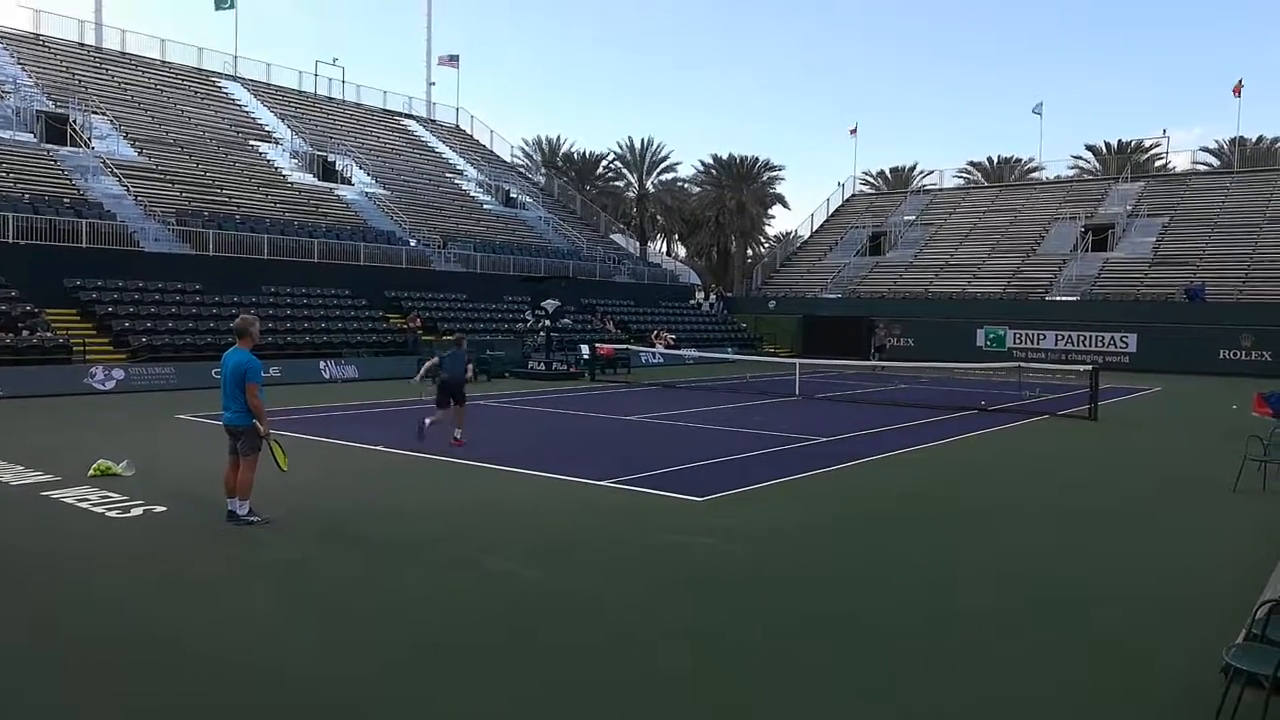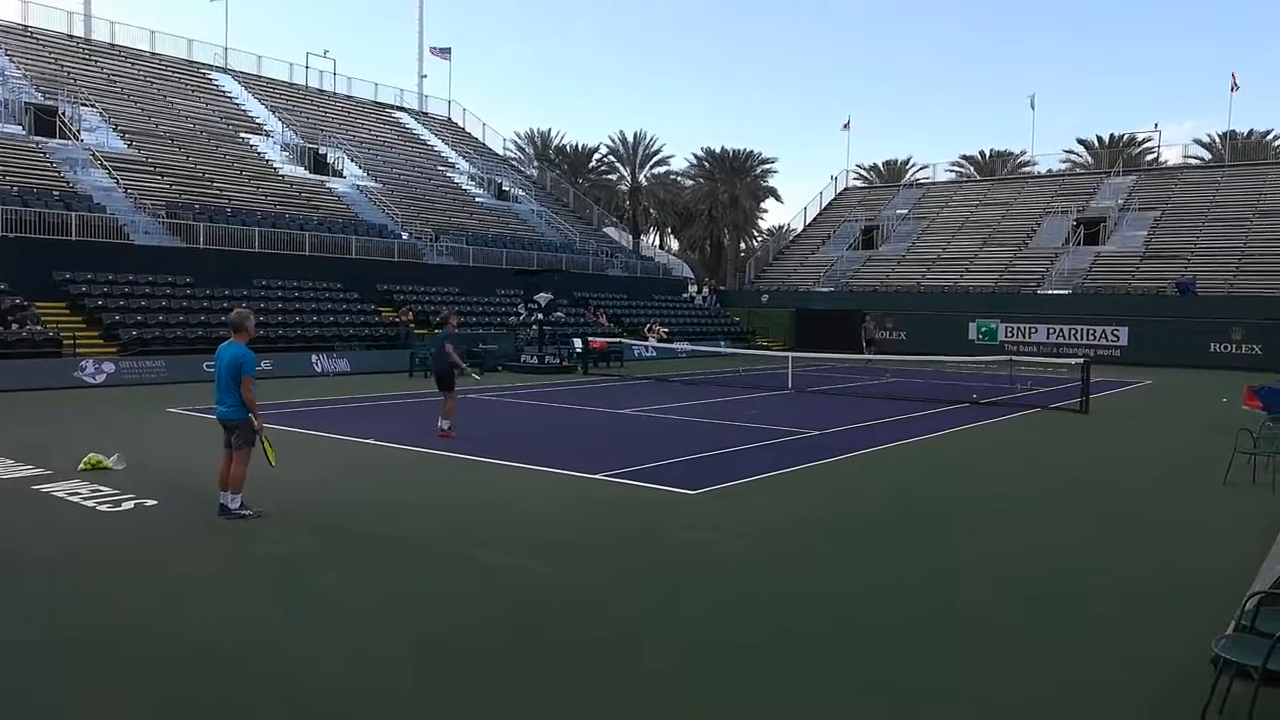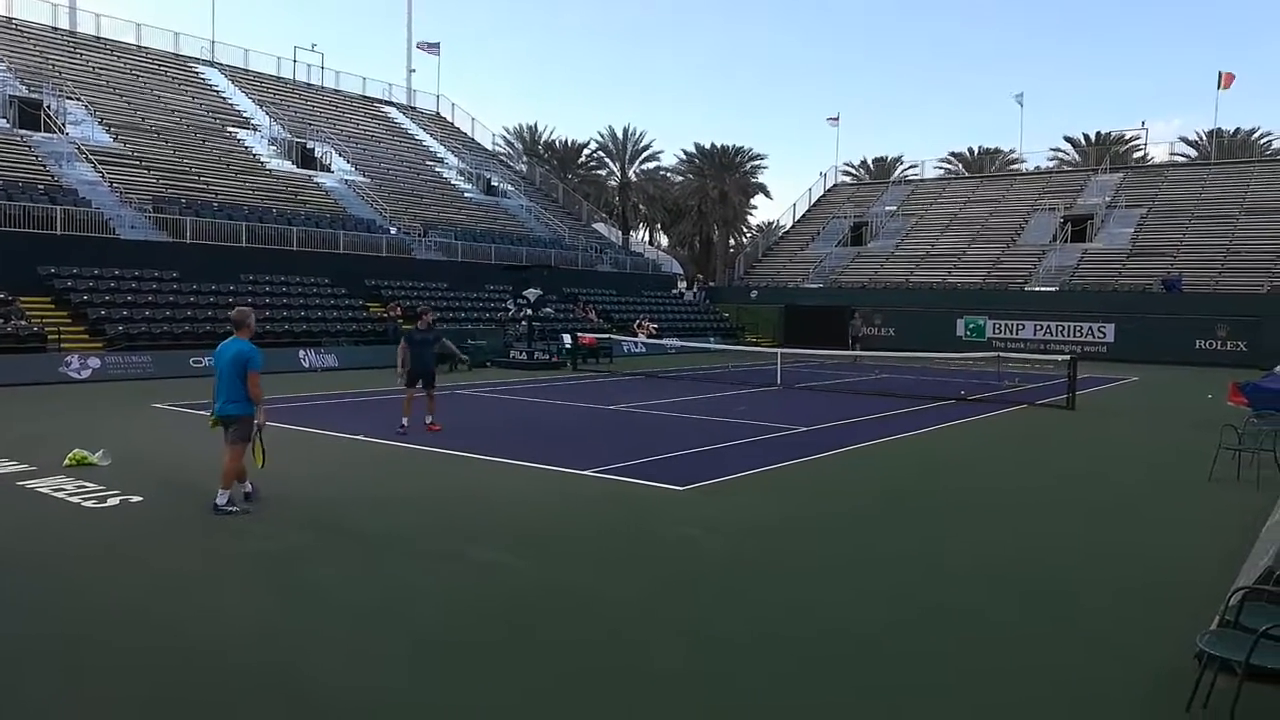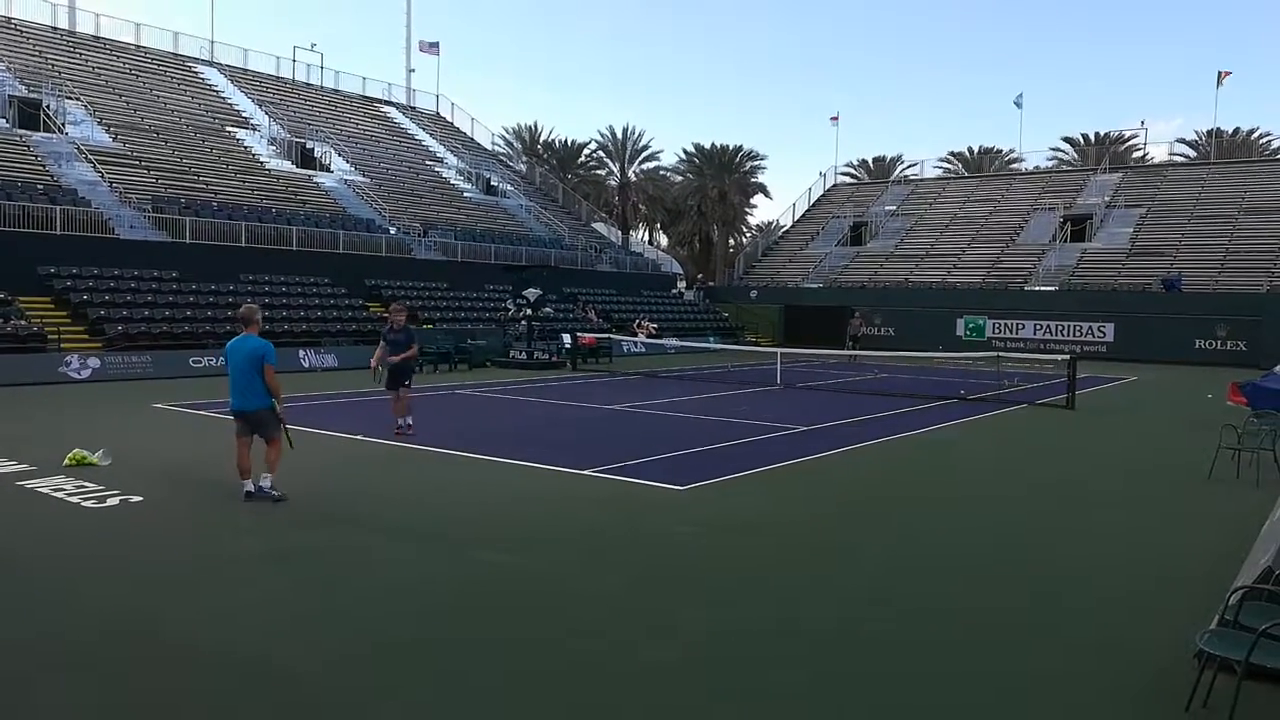
dt=0.5s
person 1, frame 1
left shoulder: (227, 356)
right shoulder: (251, 362)
right elbow: (253, 398)
right wrist: (264, 423)
left hip: (231, 419)
right hip: (246, 422)
left knee: (233, 465)
right knee: (247, 467)
left ankle: (232, 509)
right ankle: (243, 512)
person 1, frame 2
left shoulder: (221, 349)
right shoulder: (246, 355)
right elbow: (247, 392)
right wrist: (257, 417)
left hip: (224, 412)
right hip: (240, 415)
left knee: (228, 459)
right knee: (240, 461)
left ankle: (224, 502)
right ankle: (235, 506)
person 1, frame 3
left shoulder: (221, 348)
right shoulder: (251, 351)
left elbow: (217, 381)
right elbow: (253, 387)
left wrist: (215, 408)
right wrist: (261, 410)
left hip: (223, 409)
right hip: (241, 411)
left knee: (235, 454)
right knee: (233, 457)
left ankle: (246, 489)
right ankle: (222, 502)
person 1, frame 4
left shoulder: (230, 346)
right shoulder: (265, 346)
right elbow: (271, 380)
right wrist: (279, 401)
left hip: (238, 406)
right hip: (261, 405)
left knee: (243, 447)
right knee: (274, 443)
left ankle: (248, 488)
right ankle: (265, 485)
